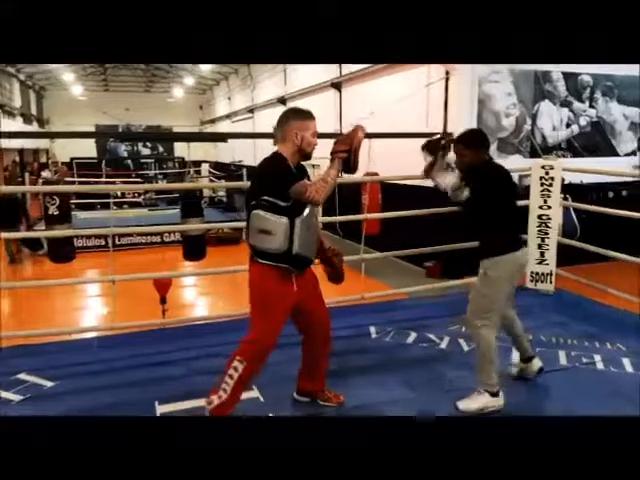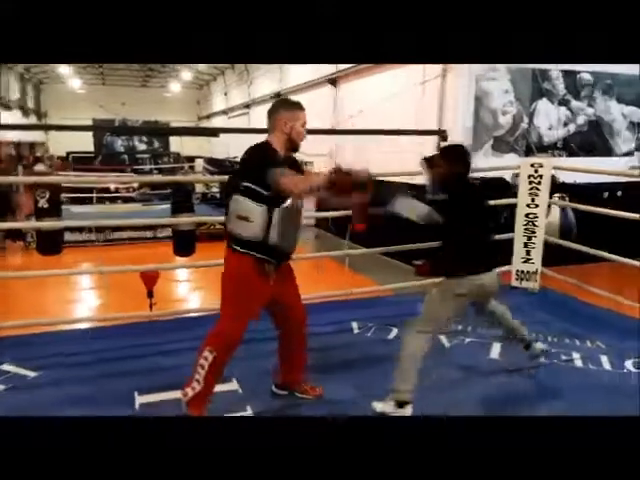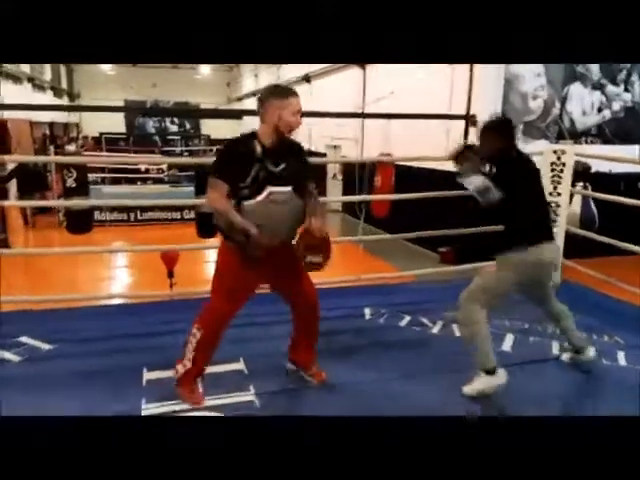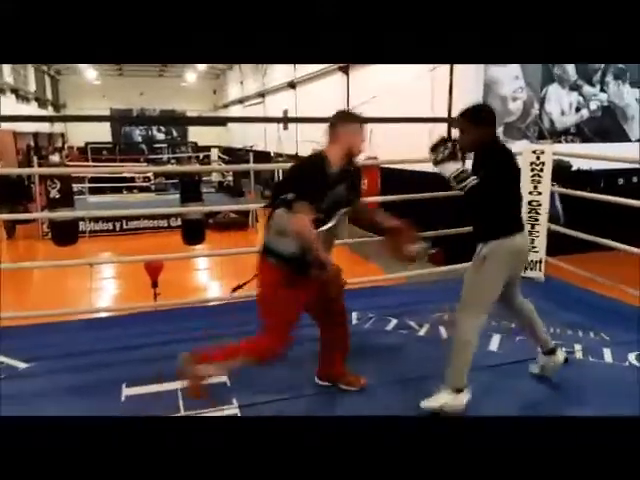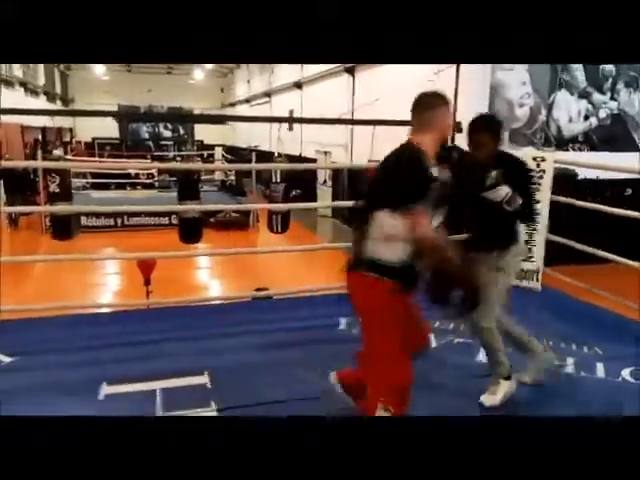
dt=0.4s
person 1, frame 1
left shoulder: (296, 169)
right shoulder: (272, 169)
right elbow: (316, 195)
left wrist: (324, 246)
right wrist: (337, 161)
left hip: (299, 270)
right hip: (271, 273)
left knee: (319, 329)
right knee: (261, 341)
left ankle: (311, 388)
right ankle: (218, 405)
person 1, frame 2
left shoulder: (288, 162)
right shoulder: (260, 155)
left elbow: (297, 192)
right elbow: (296, 187)
right wrist: (330, 177)
left hip: (276, 261)
right hip: (246, 260)
left knee: (293, 321)
right knee: (230, 330)
left ankle: (289, 380)
right ankle: (195, 397)
person 1, frame 3
left shoulder: (294, 152)
right shoulder: (237, 150)
left elbow: (309, 191)
right elbow: (214, 198)
left wrist: (315, 218)
right wrist: (248, 229)
left hip: (280, 248)
right hip: (241, 249)
left knee: (307, 301)
right knee: (218, 313)
left ankle: (302, 360)
right ankle: (187, 375)
person 1, frame 4
left shoulder: (345, 174)
right shoulder: (309, 171)
left elbow: (358, 207)
right elbow: (299, 223)
left wrist: (389, 226)
right wrist: (325, 260)
left hip: (311, 262)
right hip: (285, 265)
left knee: (335, 317)
right knee: (275, 340)
left ankle: (333, 371)
right ankle: (198, 365)
person 1, frame 5
left shoulder: (407, 163)
right shoulder: (412, 166)
right elbow: (419, 229)
left wrist: (437, 255)
right wrist: (451, 260)
left hip: (385, 275)
right hip: (378, 280)
left knee: (415, 338)
right knee: (392, 375)
left ankle: (352, 380)
person 2, frame 1
left shoulder: (496, 176)
right shoulder: (483, 174)
left elbow: (473, 204)
right elbow: (468, 199)
left wrist: (443, 172)
right wrist: (442, 172)
left hip: (502, 258)
right hip: (511, 253)
left knee: (479, 322)
right knee: (502, 311)
left ankle: (490, 393)
right ankle: (528, 360)
person 2, frame 2
left shoulder: (456, 196)
right shoulder: (471, 193)
left elbow: (427, 213)
right wrist: (436, 183)
left hip: (461, 280)
right hip: (486, 274)
left knee: (418, 333)
right knee: (487, 305)
left ankle: (400, 401)
right ankle: (528, 343)
person 2, frame 3
left shoulder: (510, 167)
right shoulder: (519, 163)
left elbow: (496, 200)
left wrist: (471, 174)
right wrist: (478, 171)
left hip: (524, 252)
right hip: (546, 248)
left knee: (470, 302)
right knee: (547, 301)
left ankle: (490, 372)
right ankle: (581, 349)
person 2, frame 4
left shoulder: (497, 158)
right shoulder: (492, 155)
left elbow: (479, 194)
right elbow: (480, 194)
left wrist: (450, 164)
right wrist: (454, 163)
left hip: (499, 244)
right hip: (510, 240)
left knee: (468, 313)
right knee: (512, 299)
left ankle: (455, 391)
right ankle: (549, 351)
person 2, frame 5
left shoulder: (514, 168)
right shoulder: (467, 167)
left elbow: (527, 215)
left wrist: (503, 192)
left hip: (501, 253)
right hip: (478, 250)
left knee: (482, 319)
right knee: (488, 316)
left ankle: (503, 378)
right ankle: (537, 353)
